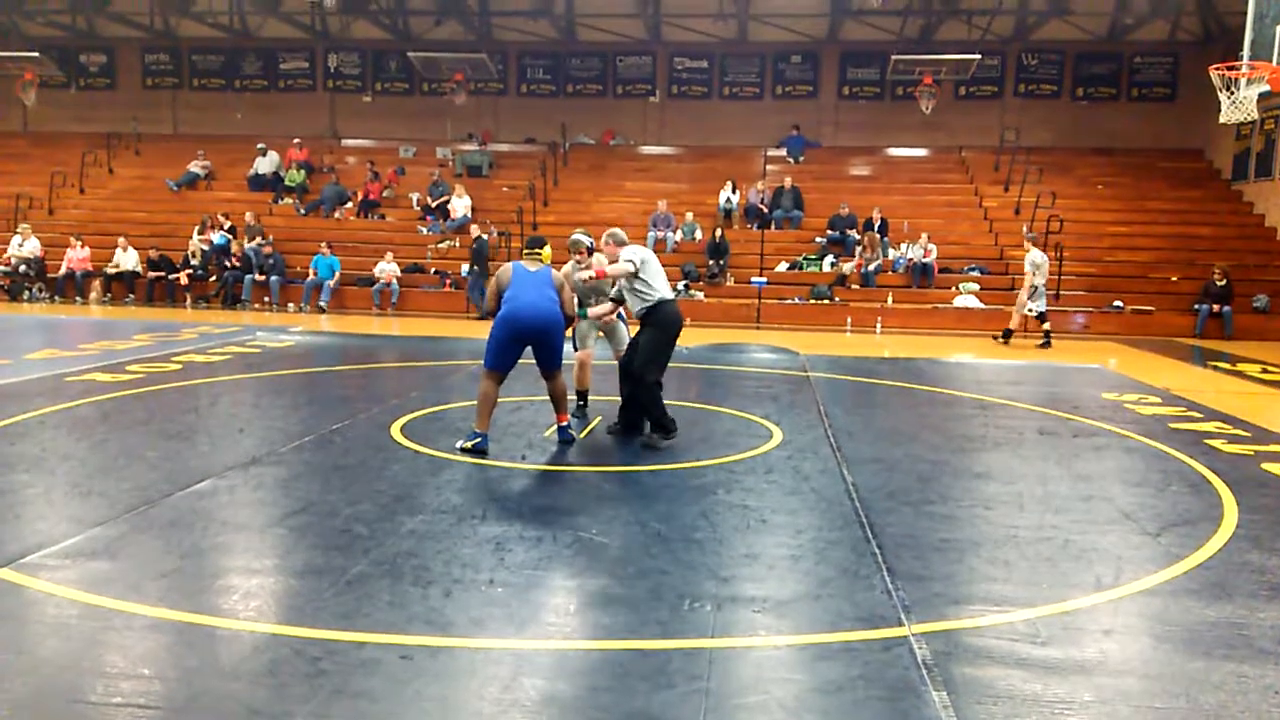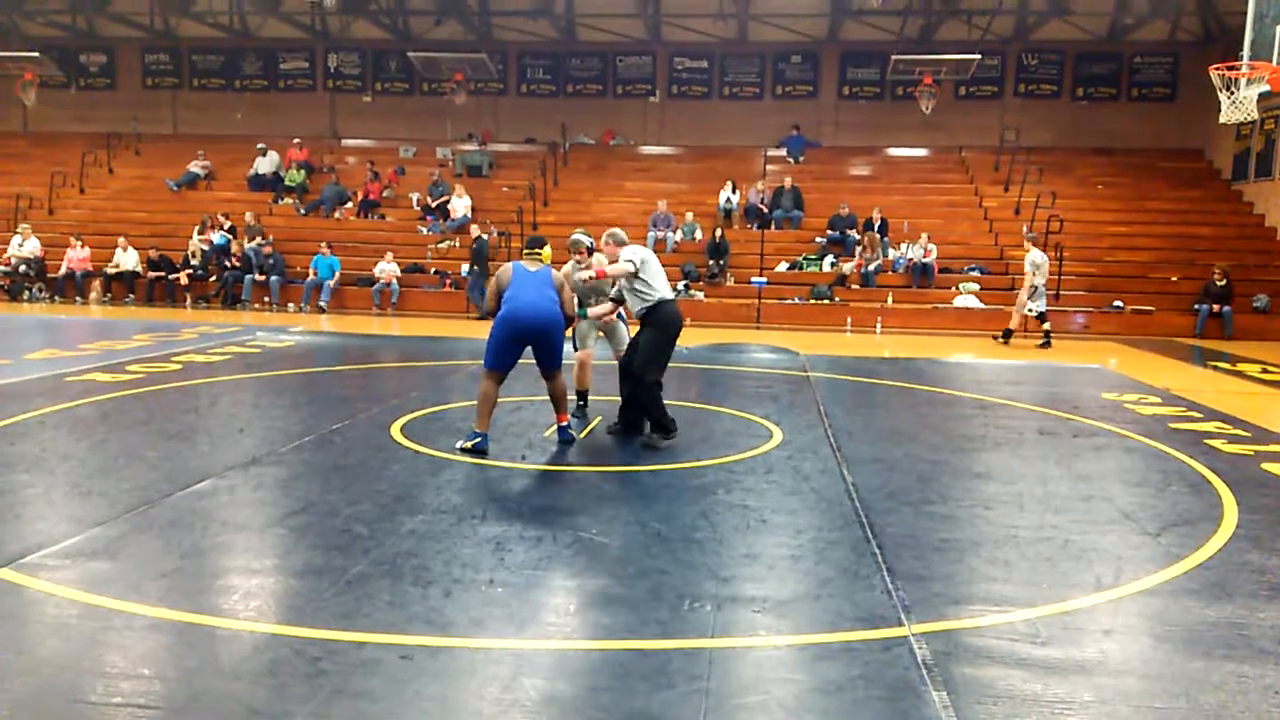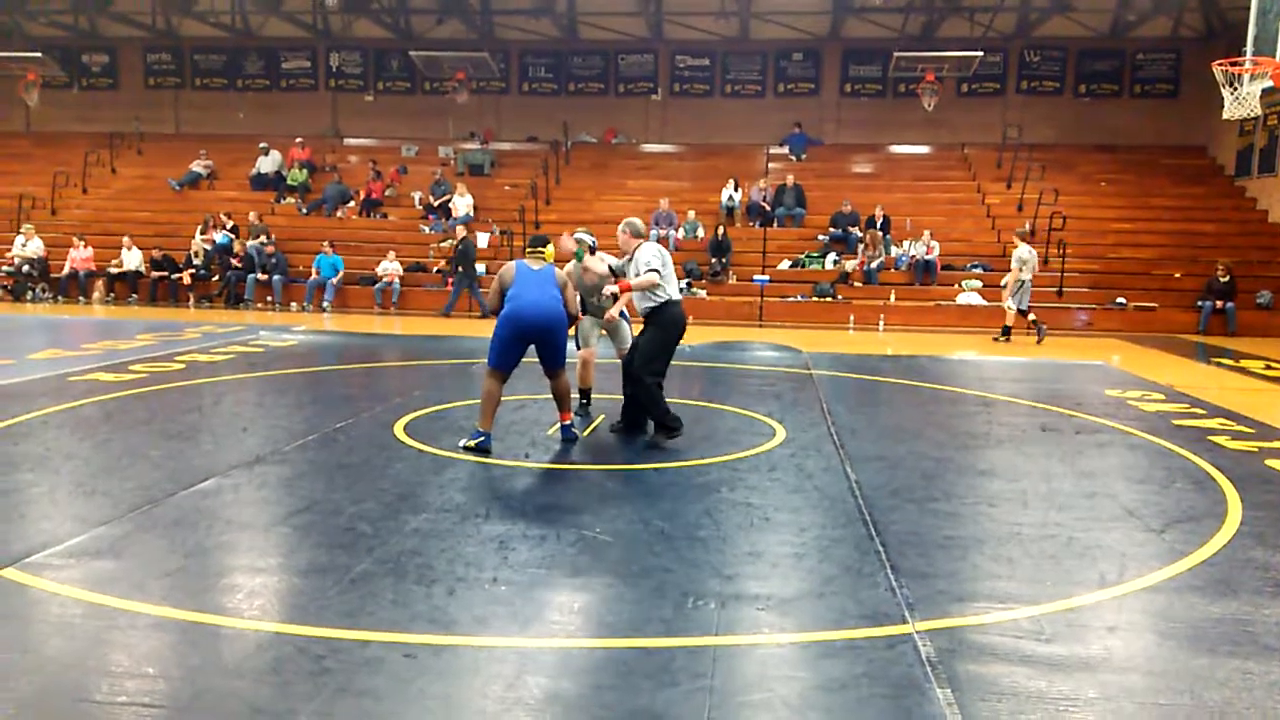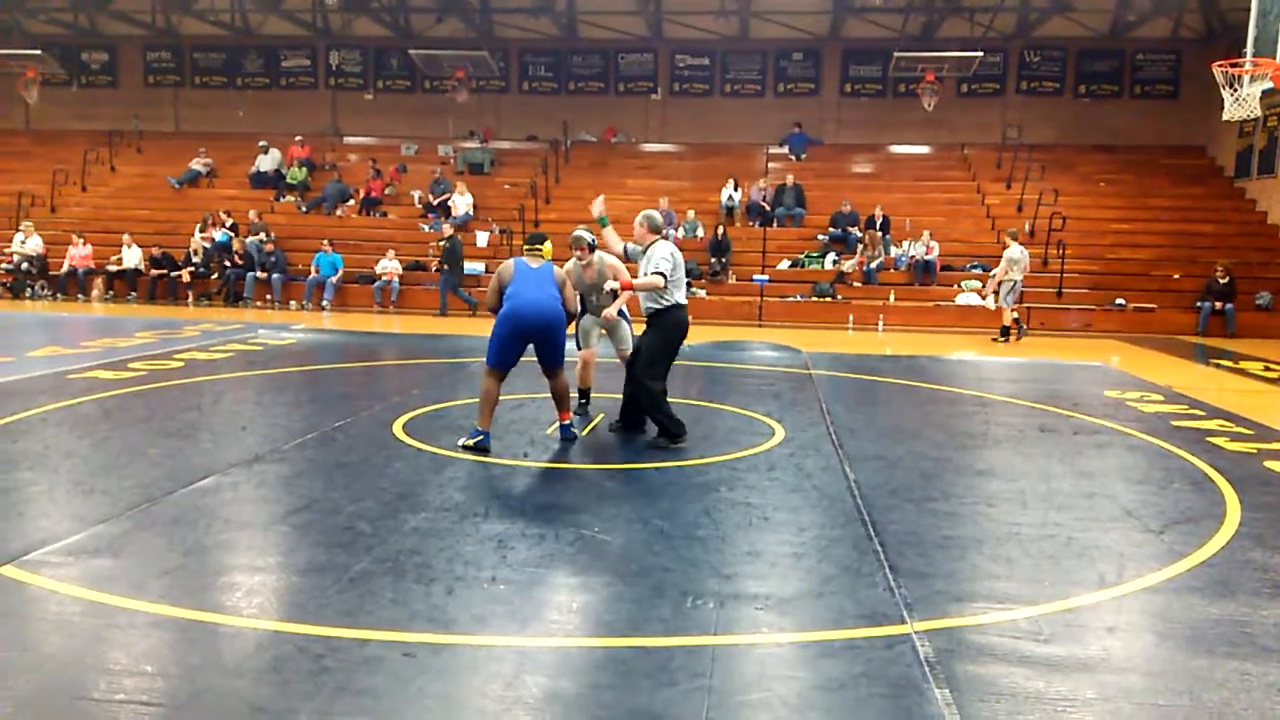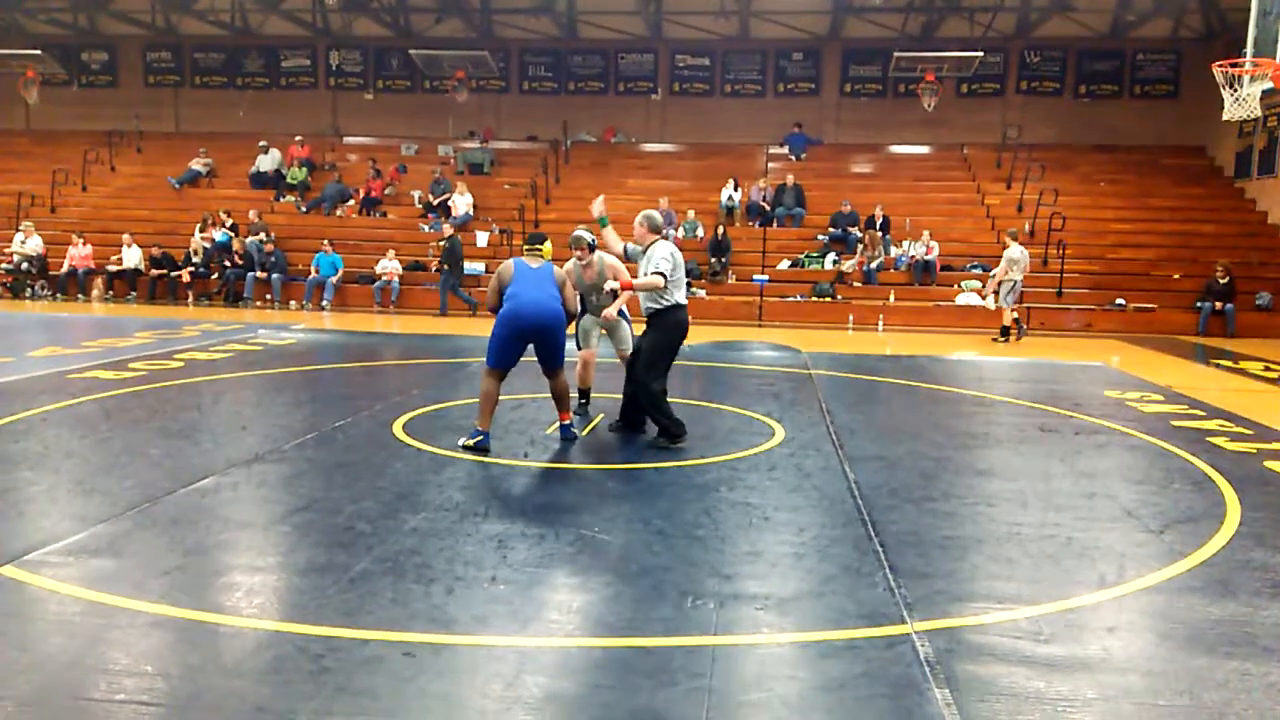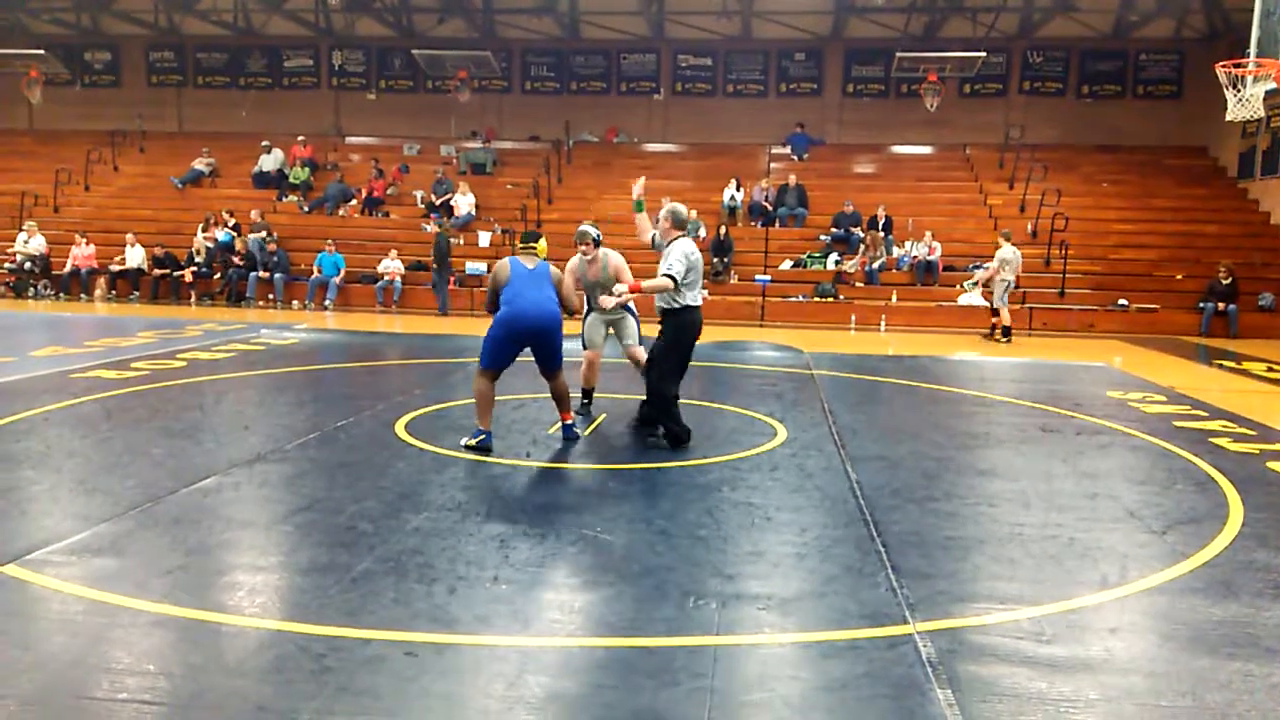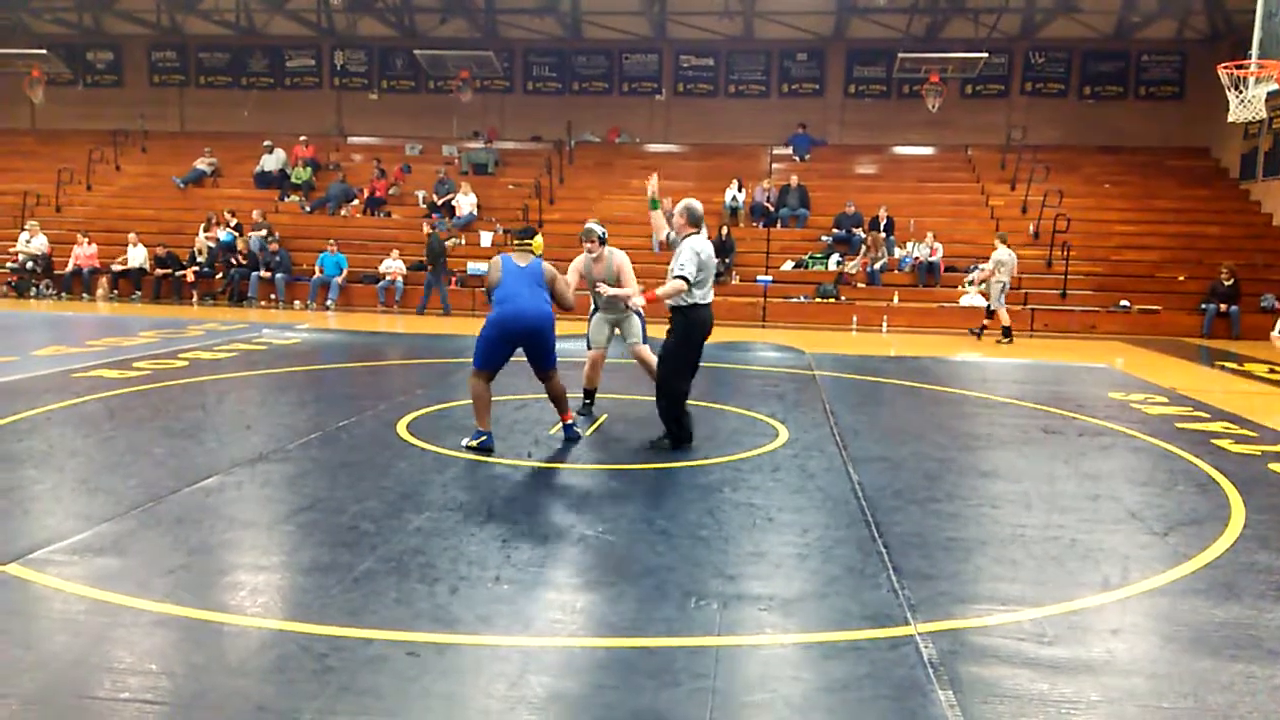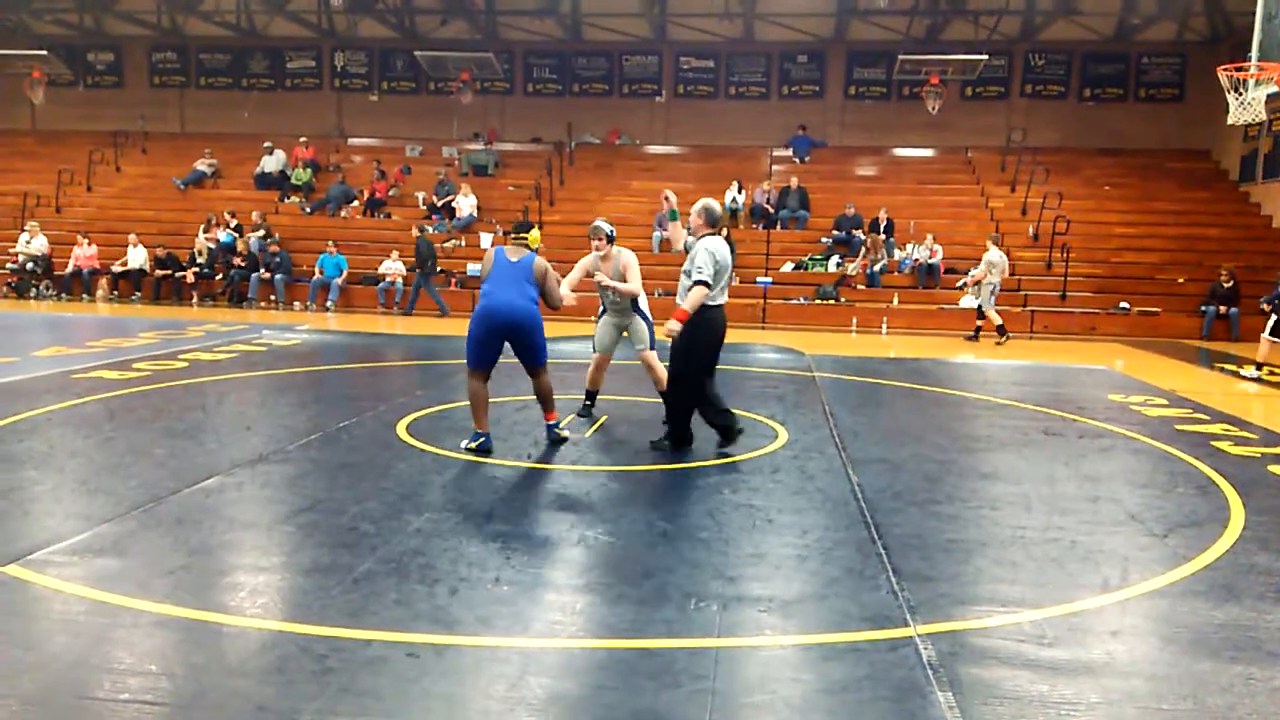
dt=0.1s
person 1, frame 1
left shoulder: (633, 252)
right shoulder: (622, 276)
left elbow: (627, 267)
right elbow: (610, 306)
left wrist: (596, 273)
right wrist: (580, 314)
left hip: (663, 318)
right hip: (652, 320)
left knee: (644, 372)
right knee: (628, 366)
left ankle: (663, 428)
right ankle: (630, 422)
person 1, frame 2
left shoulder: (634, 252)
right shoulder: (621, 268)
left elbow: (627, 269)
right elbow: (609, 307)
left wrist: (595, 274)
right wrist: (579, 314)
left hip: (663, 317)
right hip: (652, 319)
left knee: (643, 373)
right knee: (629, 367)
left ankle: (663, 426)
right ankle: (629, 422)
person 1, frame 3
left shoulder: (649, 250)
right shoulder: (632, 260)
left elbow: (653, 280)
left wrist: (621, 287)
left hip: (666, 318)
right hip: (656, 319)
left knee: (644, 372)
right knee: (631, 365)
left ankle: (668, 426)
right ankle: (633, 421)
person 1, frame 4
left shoulder: (663, 250)
right shoulder: (645, 251)
left elbow: (658, 281)
right elbow: (617, 248)
left wrist: (622, 284)
right wrist: (601, 219)
left hip: (669, 320)
right hip: (659, 321)
left knee: (647, 377)
right knee: (634, 367)
left ankle: (672, 430)
right ankle: (631, 420)
person 1, frame 5
left shoulder: (663, 250)
right shoulder: (645, 251)
left elbow: (657, 281)
right elbow: (617, 248)
left wrist: (622, 284)
right wrist: (601, 219)
left hip: (669, 320)
right hip: (659, 321)
left knee: (647, 377)
right knee: (635, 367)
left ankle: (672, 431)
right ankle: (631, 420)
person 1, frame 6
left shoulder: (680, 249)
right shoulder: (677, 244)
left elbow: (667, 283)
right elbow: (646, 235)
left wrist: (630, 288)
right wrist: (638, 203)
left hip: (680, 319)
right hip: (682, 318)
left knee: (660, 378)
right knee: (656, 370)
left ankle: (676, 435)
right ankle: (648, 420)
person 1, frame 7
left shoulder: (692, 246)
right shoulder: (694, 241)
left elbow: (680, 284)
right elbow: (662, 232)
left wrist: (647, 297)
right wrist: (653, 201)
left hip: (689, 317)
right hip: (693, 316)
left knee: (671, 378)
right knee: (673, 373)
left ankle: (678, 436)
right ankle: (677, 430)
person 1, frame 8
left shoulder: (706, 247)
right shoulder: (715, 244)
left elbow: (701, 288)
right elbow: (680, 243)
left wrist: (677, 317)
right wrist: (673, 214)
left hip: (699, 319)
right hip: (714, 318)
left knee: (681, 382)
right knee: (700, 381)
left ankle: (678, 438)
right ankle: (727, 426)
person 2, frame 1
left shoulder: (506, 270)
right shoulder: (555, 276)
left elbow: (489, 308)
right elbow: (569, 314)
right wrist: (557, 331)
left hip: (512, 320)
right hip: (549, 321)
left knee: (491, 378)
right knee: (553, 375)
left ankle: (479, 437)
right ankle: (564, 428)
person 2, frame 2
left shoulder: (506, 270)
right shoulder: (555, 276)
left elbow: (489, 308)
right elbow: (569, 314)
right wrist: (558, 332)
left hip: (512, 320)
right hip: (549, 321)
left knee: (491, 377)
right knee: (553, 376)
left ankle: (479, 436)
right ankle: (564, 428)
person 2, frame 3
left shoulder: (509, 269)
right shoulder: (558, 274)
left elbow: (493, 306)
right elbow: (573, 312)
right wrist: (561, 330)
left hip: (516, 318)
right hip: (553, 319)
left knee: (495, 376)
right knee: (557, 374)
left ankle: (482, 435)
right ankle: (567, 427)
person 2, frame 4
left shoulder: (507, 267)
right shoulder: (557, 272)
left elbow: (491, 305)
right elbow: (572, 310)
right wrist: (559, 327)
left hip: (515, 317)
right hip: (551, 318)
left knee: (493, 375)
right knee: (555, 374)
left ankle: (481, 434)
right ankle: (566, 426)
person 2, frame 5
left shoulder: (507, 267)
right shoulder: (557, 272)
left elbow: (491, 305)
right elbow: (572, 310)
right wrist: (559, 328)
left hip: (515, 317)
right hip: (551, 318)
left knee: (493, 375)
right knee: (555, 374)
left ankle: (481, 434)
right ankle: (566, 426)
person 2, frame 6
left shoulder: (503, 266)
right shoulder: (552, 271)
left elbow: (491, 305)
right elbow: (571, 307)
right wrist: (554, 299)
left hip: (510, 322)
right hip: (547, 321)
left knee: (485, 375)
right knee: (554, 376)
left ankle: (482, 434)
right ankle: (568, 426)
person 2, frame 7
left shoulder: (497, 263)
right shoulder: (547, 269)
left elbow: (492, 295)
right elbow: (568, 304)
right wrist: (561, 287)
left hip: (502, 322)
right hip: (539, 321)
left knee: (480, 376)
right knee: (549, 377)
left ankle: (483, 435)
right ankle: (569, 425)
person 2, frame 8
left shoulder: (492, 254)
right shoulder: (541, 264)
right elbow: (556, 303)
right wrist: (555, 283)
left hip: (487, 315)
right hip: (525, 317)
left knee: (477, 375)
right knee: (538, 373)
left ankle: (481, 435)
right ankle: (552, 426)
person 3, frame 1
left shoulder: (608, 265)
right shoulder: (567, 272)
left hip: (612, 315)
right hip: (585, 318)
left knee: (625, 357)
right knee: (582, 358)
right ankle: (581, 403)
person 3, frame 2
left shoulder: (608, 265)
right shoulder: (567, 272)
left hip: (611, 315)
right hip: (585, 318)
left knee: (625, 357)
right knee: (582, 359)
right ankle: (581, 403)
person 3, frame 3
left shoulder: (610, 263)
right shoulder: (569, 270)
left wrist: (616, 309)
left hip: (614, 314)
right hip: (588, 316)
left knee: (628, 355)
right knee: (585, 357)
right ankle: (584, 401)
person 3, frame 4
left shoulder: (611, 263)
right shoulder: (569, 269)
left wrist: (614, 308)
left hip: (614, 312)
right hip: (588, 315)
left knee: (627, 356)
right knee: (586, 358)
right ankle: (583, 400)
person 3, frame 5
left shoulder: (610, 263)
right shoulder: (569, 269)
left elbow: (629, 288)
left wrist: (614, 308)
left hip: (614, 312)
right hip: (588, 316)
left knee: (627, 356)
right knee: (586, 358)
right ankle: (583, 400)
person 3, frame 6
left shoulder: (614, 259)
right shoulder: (574, 264)
right elbow: (567, 295)
left wrist: (614, 299)
left hip: (622, 312)
right hip: (595, 313)
left knee: (636, 354)
right knee: (590, 357)
right ankle: (586, 400)
person 3, frame 7
left shoulder: (618, 258)
right shoulder: (579, 263)
left elbow: (632, 290)
left hip: (627, 311)
right hip: (601, 313)
left knee: (642, 353)
right knee: (594, 357)
right ankle: (588, 400)
person 3, frame 8
left shoulder: (627, 257)
right shoulder: (588, 261)
left elbow: (635, 290)
right elbow: (566, 283)
left wrist: (610, 282)
right wrist: (565, 293)
left hip: (635, 313)
right hip: (609, 315)
left knee: (649, 359)
right knee: (599, 361)
right ankle: (588, 402)
